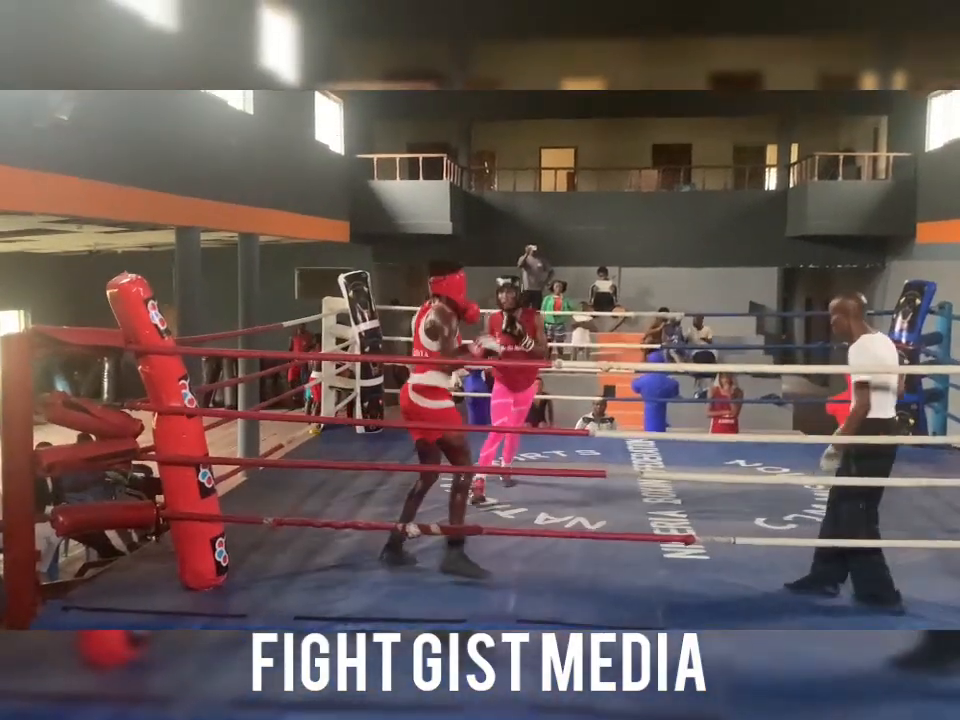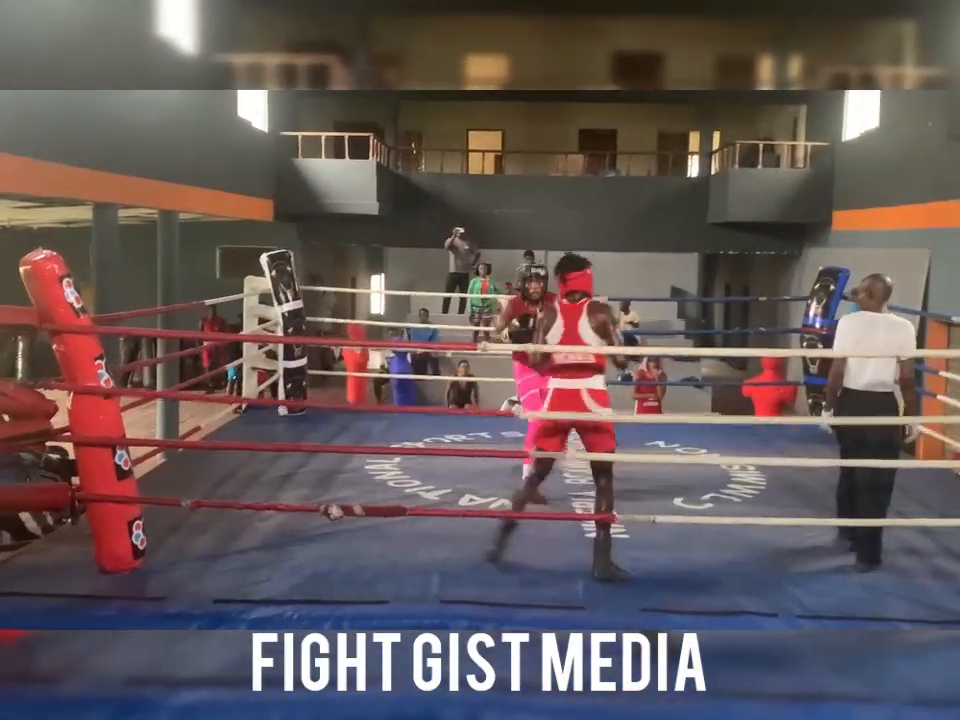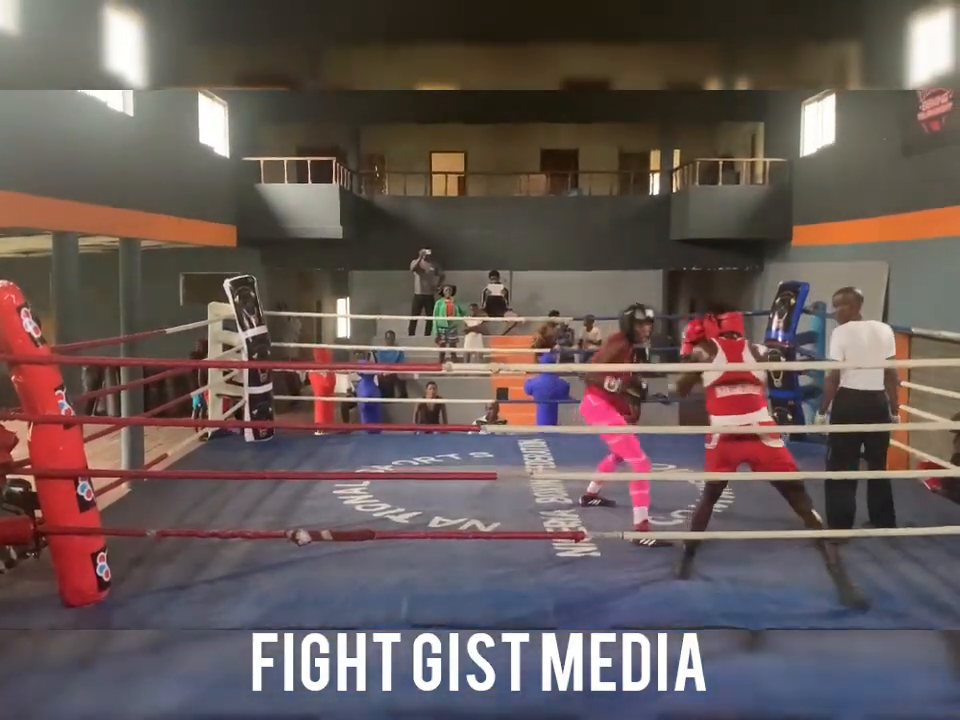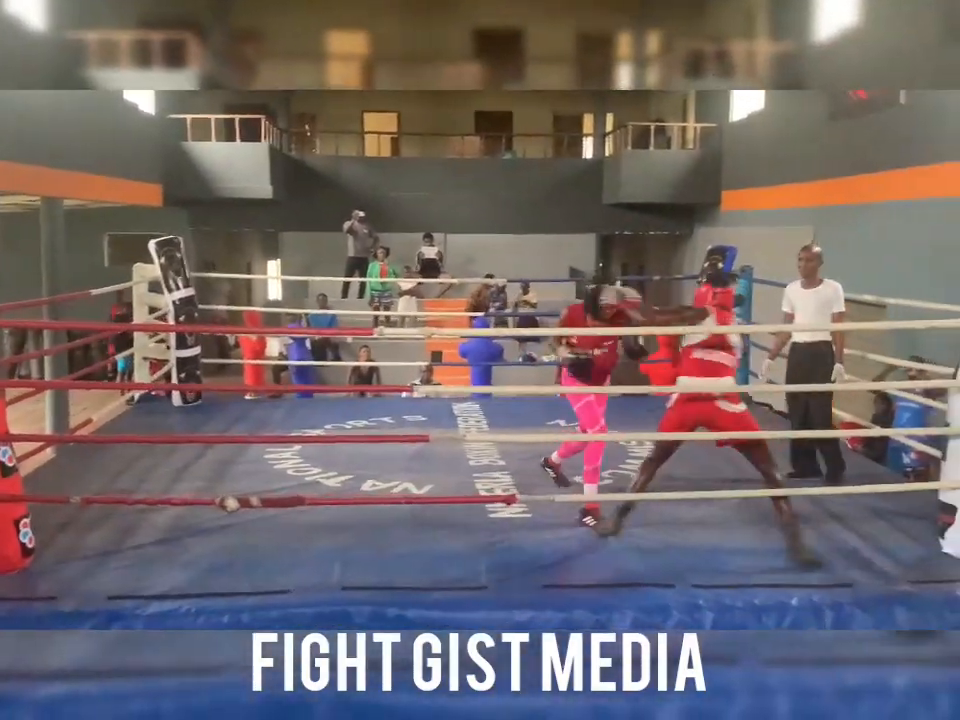
dt=1s
person 1, frame 1
left shoulder: (425, 311)
right shoulder: (445, 317)
right elbow: (449, 360)
right wrist: (476, 349)
left hip: (414, 395)
right hip: (431, 397)
left knee: (429, 474)
right knee: (463, 469)
left ankle: (395, 544)
right ankle: (454, 552)
person 1, frame 2
left shoulder: (548, 314)
right shoulder: (600, 312)
left elbow: (536, 362)
right elbow: (621, 360)
left hip: (556, 399)
right hip: (591, 400)
left knee: (538, 475)
right knee: (604, 481)
left ankle: (501, 538)
right ankle: (602, 561)
person 1, frame 3
left shoulder: (704, 350)
right shoulder: (758, 351)
left elbow: (682, 390)
left wrist: (689, 350)
left hip: (724, 437)
right hip: (762, 435)
left knee: (708, 499)
right knee: (804, 507)
left ankle: (685, 565)
right ankle: (842, 585)
person 1, frame 4
right shoulder: (735, 329)
left hip: (686, 401)
right hip: (725, 403)
left knee: (654, 460)
right knee: (767, 468)
left ankle: (616, 519)
right ankle: (795, 542)
person 2, frame 1
left shoulder: (861, 348)
right shoulder: (883, 341)
left elbow: (862, 404)
right elbow: (897, 387)
left wrist: (837, 444)
left hip: (871, 433)
right hip: (885, 429)
left knee: (855, 513)
right knee: (843, 505)
left ankle: (880, 592)
right ankle: (825, 577)
person 2, frame 2
left shoulder: (848, 322)
right shoulder: (903, 328)
left elbow: (836, 372)
right elbow: (907, 380)
left wrist: (828, 407)
right wrist: (911, 419)
left hip: (851, 403)
right hip: (884, 407)
left knee: (850, 473)
right knee: (877, 483)
left ankle: (850, 534)
right ankle: (867, 555)
person 2, frame 3
left shoulder: (841, 333)
right shoulder: (884, 331)
left elbow: (834, 377)
right elbow: (892, 376)
left wrist: (822, 410)
right wrist: (894, 410)
left hip: (848, 402)
right hip: (877, 402)
left knee: (840, 469)
right knee: (878, 466)
left ankle: (840, 526)
right ankle: (884, 523)
person 2, frame 4
left shoulder: (833, 289)
right shoulder: (791, 289)
left elbow: (838, 329)
left wrist: (839, 362)
right wrist: (770, 357)
left hip: (821, 352)
right hip: (797, 352)
left knee: (820, 413)
right knee: (798, 413)
left ankle: (835, 468)
right ankle: (804, 465)
person 3, frame 1
left shoulder: (532, 317)
right shoulder: (493, 321)
left elbow: (543, 352)
left wrist: (522, 337)
left hip: (526, 382)
right hip: (503, 383)
left knee: (513, 430)
right knee: (497, 430)
left ankle: (506, 469)
right ankle: (479, 483)
person 3, frame 2
left shoulder: (553, 302)
right shoulder: (513, 305)
right elbow: (495, 337)
right wrist: (513, 330)
right hip: (525, 368)
right knee: (537, 420)
left ankle: (535, 460)
right ankle: (528, 479)
person 3, frame 3
left shoulder: (630, 347)
right shoulder: (617, 343)
left elbow: (626, 381)
right elbow: (588, 375)
right wrist: (618, 386)
left hip: (604, 406)
right hip: (598, 407)
left knee: (620, 452)
right knee: (640, 463)
left ankle: (590, 495)
right ankle: (641, 530)
person 3, frame 4
left shoulder: (621, 313)
right shoulder: (572, 314)
left elbow: (656, 317)
right elbow: (557, 341)
right wrist: (566, 355)
left hip: (599, 380)
right hip: (575, 377)
left knee: (588, 435)
right knee: (597, 432)
left ankle: (552, 462)
right ankle: (589, 509)
